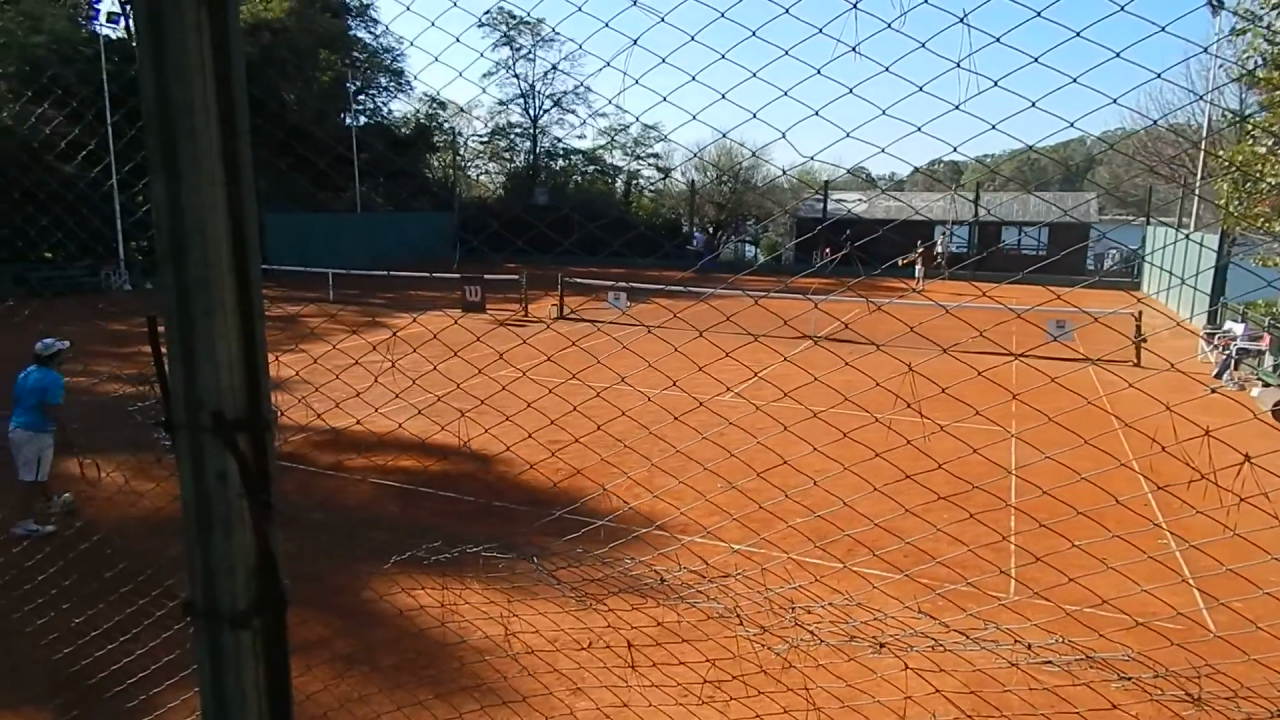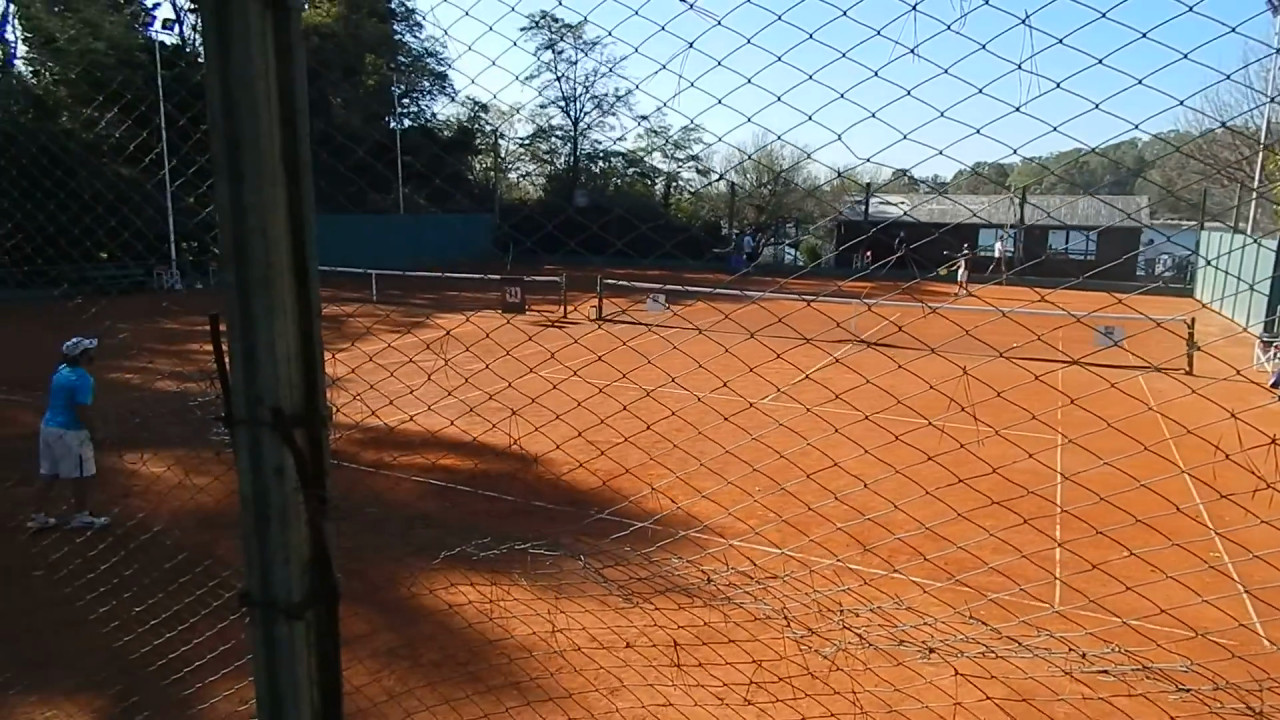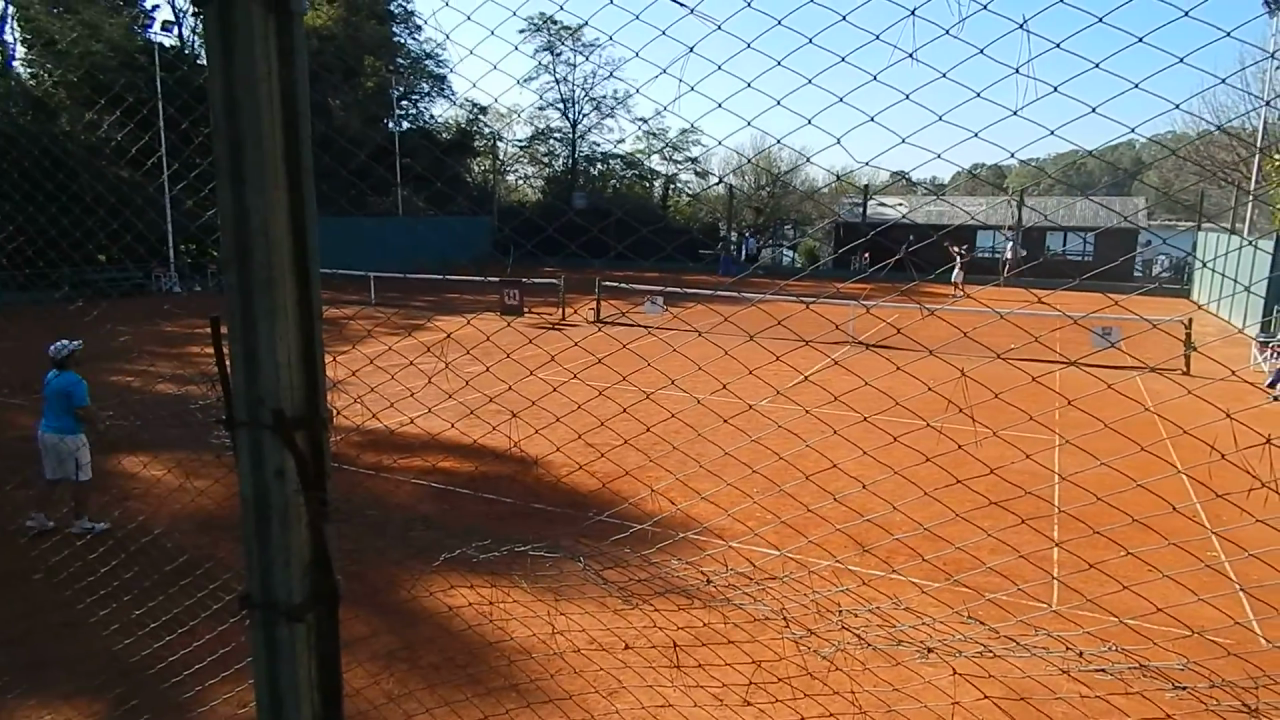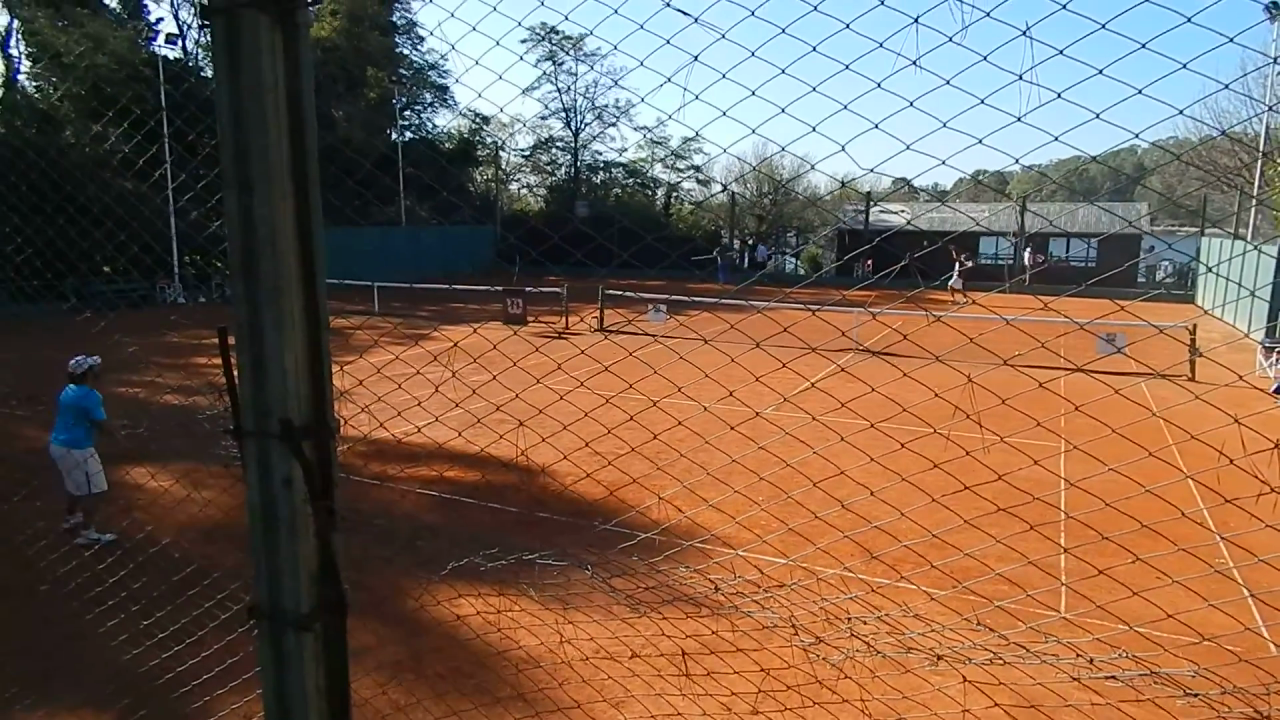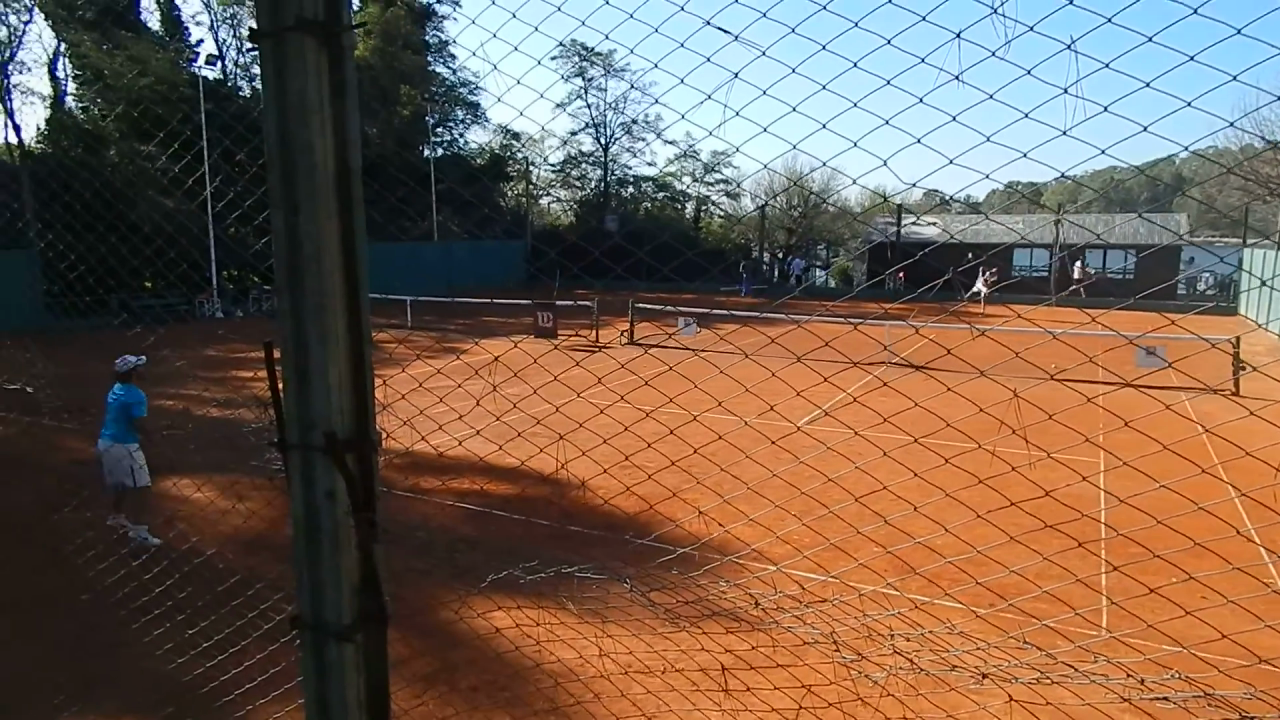
dt=0.4s
person 1, frame 1
left shoulder: (27, 373)
right shoulder: (54, 379)
left elbow: (16, 401)
right elbow: (53, 412)
right wrist: (61, 429)
left hip: (16, 428)
right hip: (35, 433)
left knee: (37, 474)
right knee: (32, 479)
left ankle: (51, 502)
right ankle: (25, 522)
person 1, frame 2
left shoulder: (62, 371)
right shoulder: (83, 379)
right elbow: (82, 412)
right wrist: (93, 431)
left hip: (49, 427)
right hip: (69, 432)
left knee: (50, 475)
right knee: (81, 475)
left ankle: (39, 516)
right ankle: (81, 516)
person 1, frame 3
left shoulder: (52, 376)
right shoulder: (76, 382)
right elbow: (85, 414)
left wrist: (88, 416)
right wrist: (96, 423)
left hip: (47, 433)
right hip: (67, 437)
left knee: (53, 478)
right knee: (80, 480)
left ankle: (38, 518)
right ankle: (81, 522)
person 1, frame 4
left shoulder: (69, 390)
right shoulder: (91, 396)
right elbow: (102, 426)
left wrist: (100, 425)
left hip: (58, 445)
right hip: (76, 450)
left knee: (76, 487)
right knee: (92, 491)
left ankle: (71, 518)
right ankle: (87, 533)
person 1, frame 5
left shoulder: (117, 389)
right shoulder: (136, 395)
right elbow: (139, 425)
left hip: (107, 442)
right hip: (123, 446)
left knee: (119, 483)
right knee: (139, 486)
left ankle: (116, 516)
right ankle: (138, 530)
